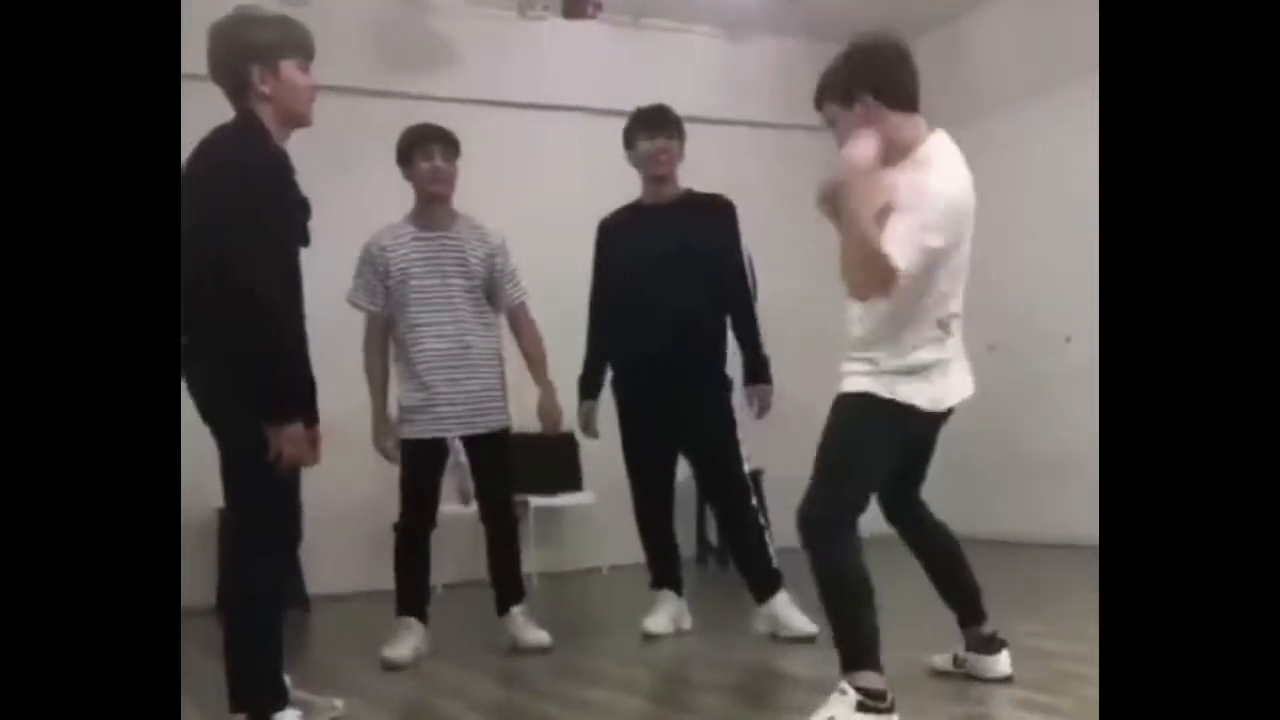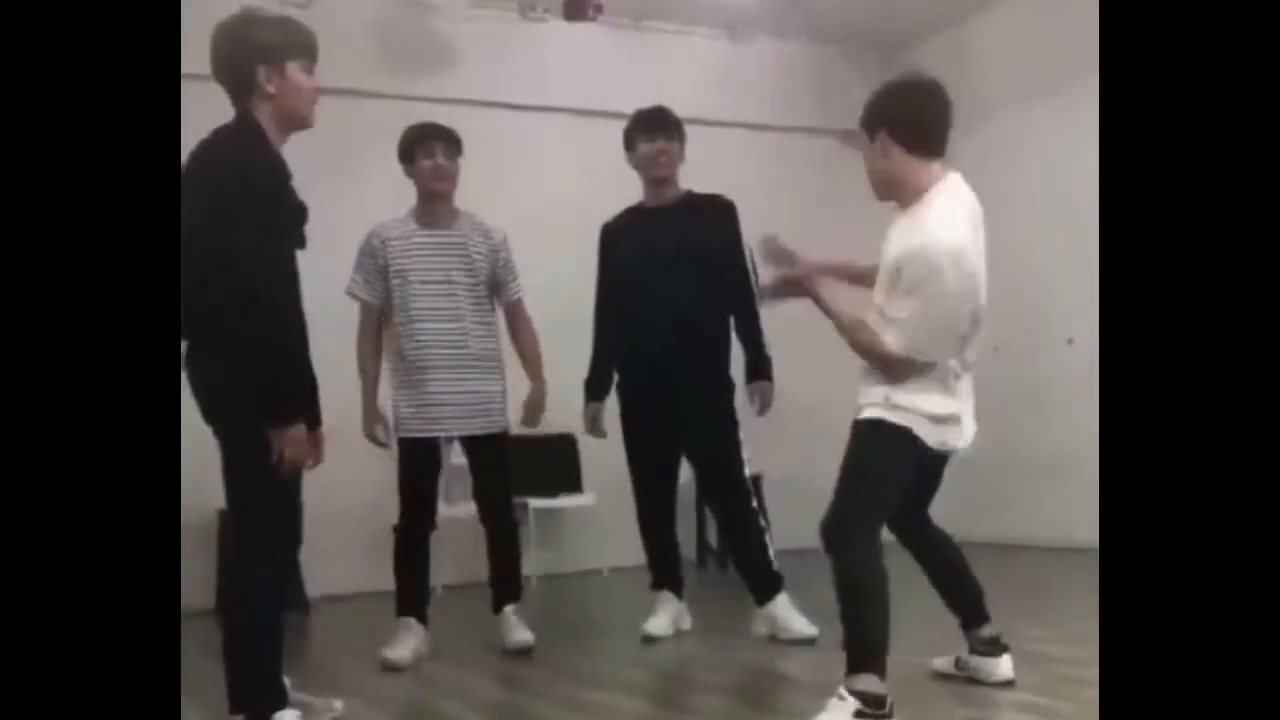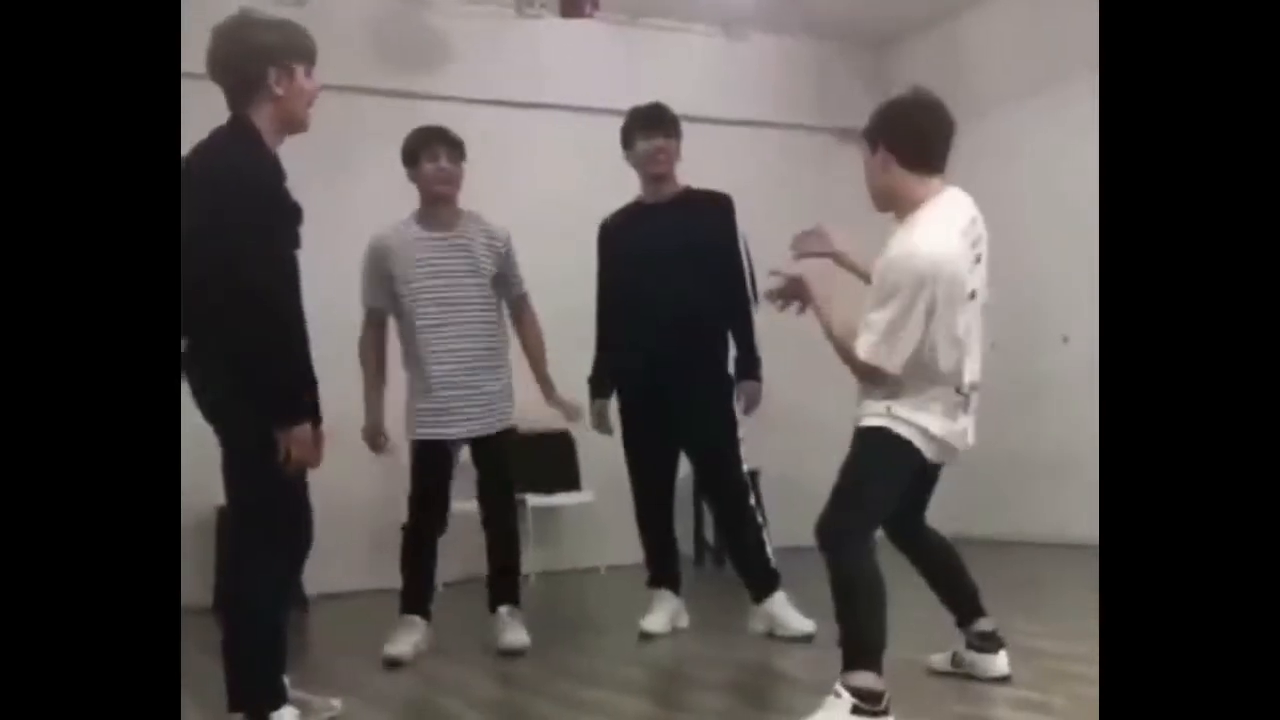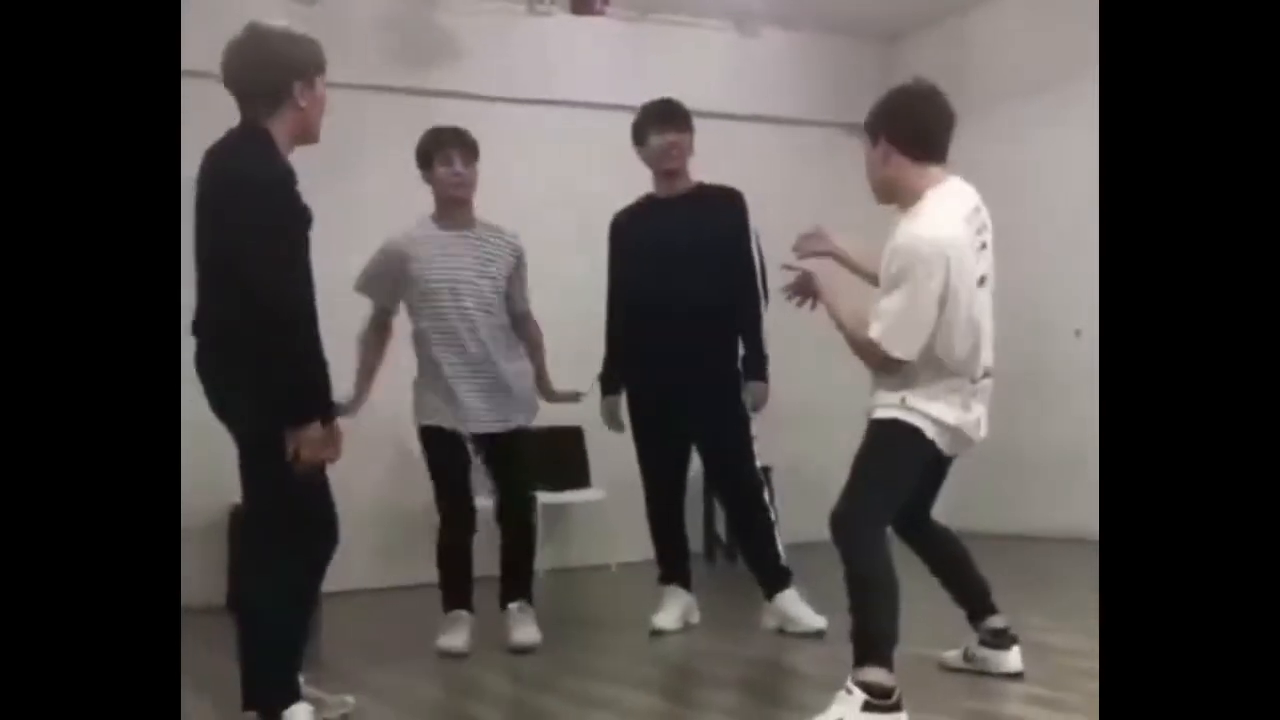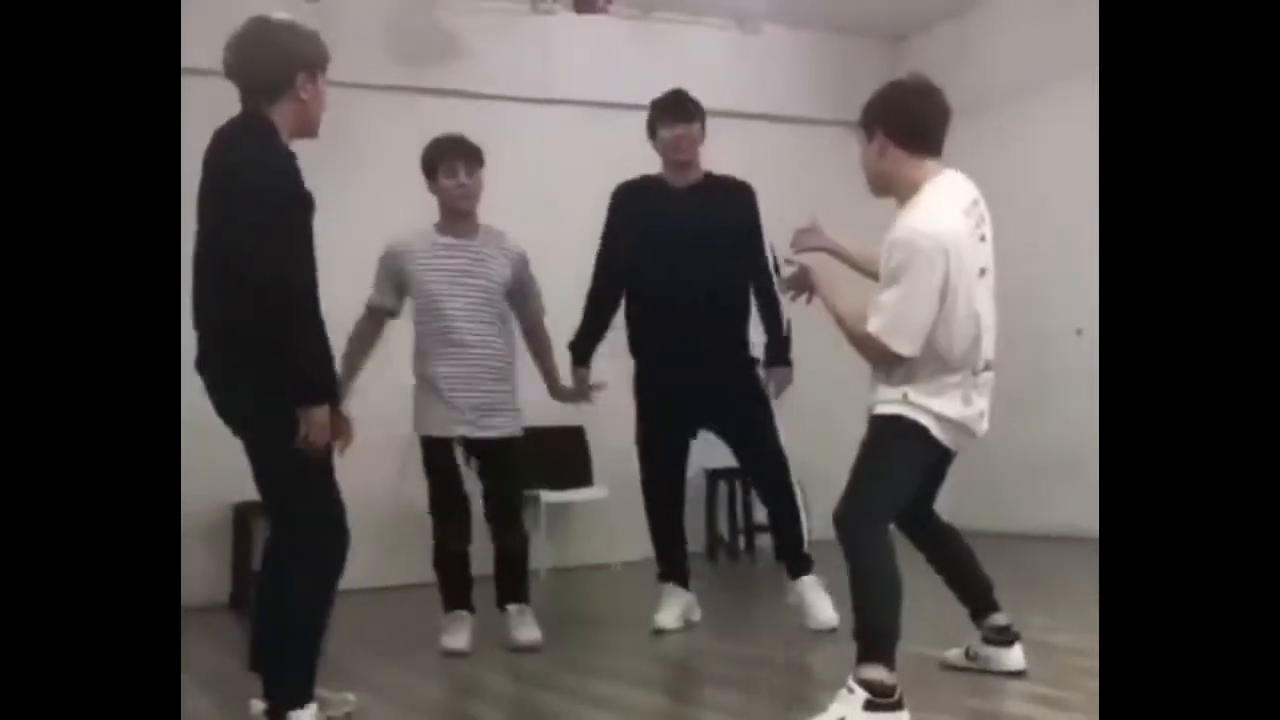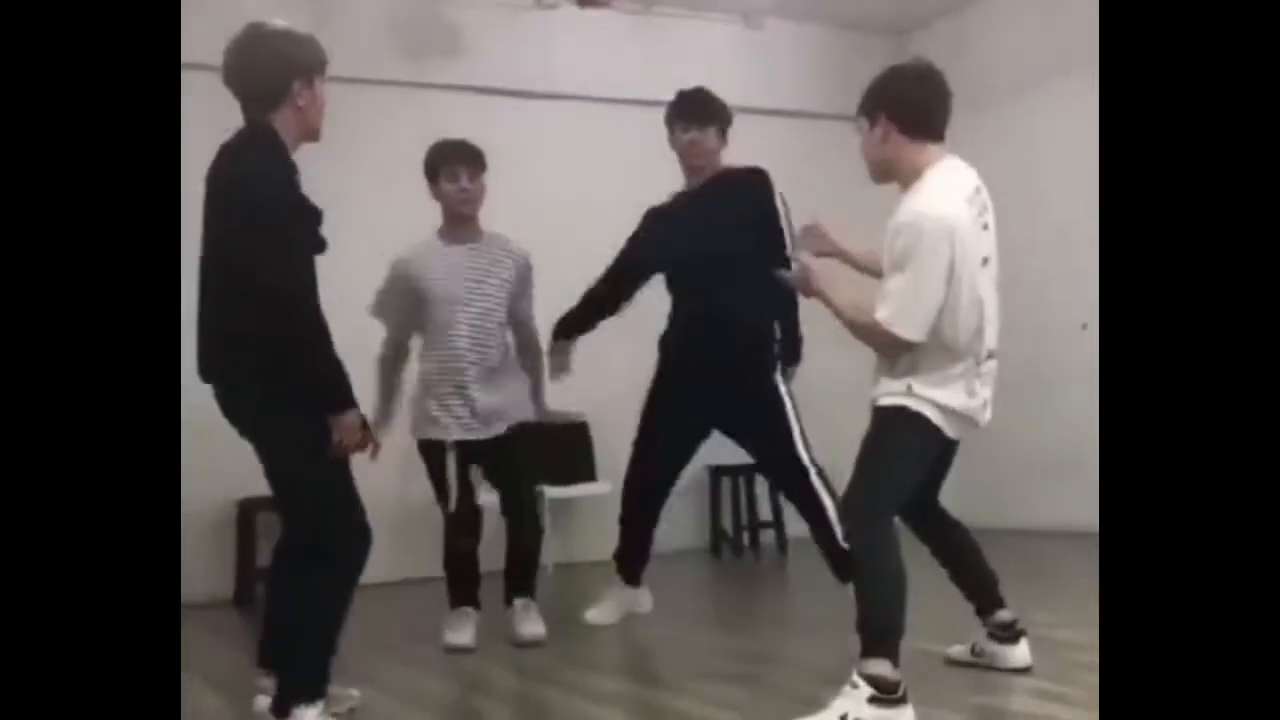
dt=0.2s
person 1, frame 1
left shoulder: (235, 158)
right shoulder: (248, 161)
right elbow: (262, 295)
left wrist: (291, 403)
right wrist: (286, 408)
left hip: (237, 375)
right hip: (244, 381)
left knee: (265, 536)
right knee: (264, 540)
person 1, frame 2
left shoulder: (232, 160)
right shoulder: (244, 164)
right elbow: (261, 298)
left wrist: (294, 405)
right wrist: (290, 411)
left hip: (240, 377)
right hip: (246, 383)
left knee: (266, 538)
right knee: (265, 541)
person 1, frame 3
left shoulder: (226, 162)
right shoulder: (242, 167)
right elbow: (264, 298)
left wrist: (296, 403)
right wrist: (295, 410)
left hip: (240, 376)
right hip: (247, 382)
left knee: (272, 535)
right knee: (270, 538)
person 1, frame 4
left shoulder: (239, 162)
right shoulder: (258, 170)
right elbow: (277, 297)
left wrist: (309, 401)
right wrist: (305, 410)
left hip: (253, 375)
right hip: (259, 380)
left knee: (295, 533)
right knee: (296, 536)
person 1, frame 5
left shoulder: (240, 151)
right shoulder: (258, 157)
right elbow: (280, 283)
left wrist: (316, 389)
right wrist: (313, 393)
left hip: (258, 372)
right hip: (265, 377)
left knee: (299, 530)
right knee: (317, 535)
person 1, frame 6
left shoulder: (245, 165)
right shoulder: (261, 172)
right elbow: (288, 300)
left wrist: (334, 398)
right wrist: (337, 402)
left hip: (263, 377)
right hip: (271, 381)
left knee: (310, 530)
right knee: (340, 535)
person 2, frame 1
left shoulder: (938, 185)
right shoulder: (921, 157)
left elbow: (866, 277)
right elbow: (876, 250)
left wrist: (860, 179)
right wrist: (847, 198)
left hip: (891, 381)
right hip: (915, 379)
left knee: (825, 521)
right knee: (903, 506)
right ankle: (983, 642)
person 2, frame 2
left shoulder: (932, 241)
right shoulder: (951, 196)
left elbow: (890, 357)
right elbow: (894, 284)
left wrist: (817, 295)
right wrist: (815, 267)
left hip: (905, 410)
right hip: (932, 407)
left knee: (848, 531)
right knee: (909, 521)
right ankle: (987, 646)
person 2, frame 3
left shoulder: (918, 251)
right shoulder: (959, 211)
left elbow: (869, 365)
left wrist: (814, 301)
right wrist: (839, 255)
left hip: (907, 417)
right hip: (940, 408)
left knee: (842, 531)
right knee: (904, 523)
right ankle: (984, 641)
person 2, frame 4
left shoulder: (923, 237)
right shoulder: (962, 201)
left elbow: (882, 353)
left wrist: (826, 296)
right wrist: (839, 255)
left hip: (920, 408)
right hip: (950, 399)
left knee: (856, 524)
right knee: (910, 518)
right ankle: (996, 638)
person 2, frame 5
left shoulder: (921, 230)
right shoulder: (959, 193)
left elbow: (882, 348)
left wrist: (822, 287)
right wrist: (836, 249)
left hip: (921, 402)
right hip: (951, 394)
left knee: (859, 521)
right knee: (913, 513)
right ankle: (998, 634)
person 2, frame 6
left shoulder: (923, 214)
right shoulder: (960, 182)
left elbow: (892, 335)
left wrist: (823, 290)
right wrist: (840, 252)
left hip: (925, 392)
right hip: (953, 385)
left knee: (864, 514)
right knee: (918, 505)
right ankle: (1003, 631)
person 3, frame 1
left shoulder: (715, 213)
right shoulder: (615, 229)
left elbow: (738, 297)
right elbow: (602, 313)
left wrist: (757, 367)
right wrist: (589, 386)
left hip: (702, 379)
right hip: (638, 384)
left knee: (729, 487)
right knee: (651, 494)
left ankle: (771, 597)
right ankle: (669, 595)
person 3, frame 2
left shoulder: (716, 214)
right shoulder: (617, 232)
left elbow: (741, 296)
right elbow: (607, 316)
left wrist: (758, 366)
right wrist: (596, 388)
left hip: (705, 381)
right hip: (641, 386)
left knee: (729, 489)
right knee: (653, 496)
left ankle: (771, 599)
right ankle: (669, 597)
person 3, frame 3
left shoulder: (714, 210)
right shoulder: (616, 229)
left elbow: (737, 293)
right elbow: (608, 313)
left wrist: (748, 365)
right wrist: (601, 385)
left hip: (704, 377)
right hip: (640, 383)
left knee: (728, 487)
right knee: (651, 493)
left ankle: (768, 596)
right ankle: (666, 594)
person 3, frame 4
left shoulder: (726, 206)
right shoulder: (627, 224)
left elbow: (746, 292)
right elbow: (619, 309)
left wrist: (755, 366)
right wrist: (611, 383)
left hip: (715, 375)
right hip: (650, 382)
left knee: (739, 484)
right knee: (662, 490)
left ankle: (780, 594)
right ankle: (677, 591)
person 3, frame 5
left shoulder: (735, 197)
right shoulder: (631, 200)
left elbow: (762, 278)
right elbow: (608, 281)
left wrist: (779, 351)
right wrist: (582, 350)
left hip: (727, 367)
right hip: (660, 371)
left knee: (772, 472)
right knee: (662, 483)
left ankle: (803, 581)
right ankle: (677, 590)
person 3, frame 6
left shoulder: (753, 187)
right shoulder: (661, 220)
left elbow: (782, 270)
right elbow: (616, 284)
left wrist: (788, 348)
right wrist: (566, 331)
left hip: (749, 371)
right hip: (684, 376)
left knee: (800, 477)
right knee: (643, 484)
left ankle: (858, 579)
right ankle: (628, 586)
person 4, frame 1
left shoulder: (488, 242)
right shoulder: (383, 248)
left elbow: (519, 316)
right elbow: (377, 334)
left wrist: (546, 388)
right wrist: (378, 409)
left hip: (485, 405)
right hip: (419, 410)
left knee: (500, 512)
right knee: (415, 519)
left ankle: (514, 611)
right ankle: (411, 622)
person 4, frame 2
left shoulder: (489, 239)
right shoulder: (384, 241)
left elbow: (517, 315)
right elbow: (371, 326)
left wrist: (538, 381)
right wrist: (369, 401)
left hip: (485, 404)
right hip: (417, 408)
left knee: (499, 512)
right knee: (414, 519)
left ankle: (509, 611)
right ankle: (411, 624)
person 4, frame 3
left shoulder: (492, 240)
right shoulder: (388, 247)
left elbow: (523, 314)
right elbow: (374, 329)
left wrist: (549, 386)
right wrist: (373, 409)
left hip: (492, 405)
right hip: (431, 410)
left knee: (499, 514)
right knee: (424, 518)
left ankle: (506, 610)
right ankle: (413, 619)
person 4, frame 4
left shoulder: (507, 245)
right shoulder: (405, 250)
right elbow: (379, 321)
left wrist: (544, 384)
right wrist: (360, 393)
left hip: (507, 404)
right hip: (444, 408)
left knee: (519, 512)
right knee: (457, 518)
left ankle: (518, 606)
right ankle: (457, 613)
person 4, frame 5
left shoulder: (510, 254)
right shoulder: (406, 253)
left elbow: (534, 325)
right elbow: (375, 320)
left wrist: (558, 384)
right wrist: (341, 386)
left hip: (499, 413)
right hip: (441, 414)
left knee: (508, 517)
right knee: (451, 524)
left ankle: (518, 606)
right ankle: (457, 613)
person 4, frame 6
left shoulder: (513, 258)
right shoulder: (412, 263)
right elbow: (397, 342)
left wrist: (537, 400)
right wrist: (381, 415)
left hip: (503, 412)
right hip: (444, 413)
left knee: (526, 514)
right knee: (461, 523)
left ankle: (523, 603)
right ankle: (462, 610)
